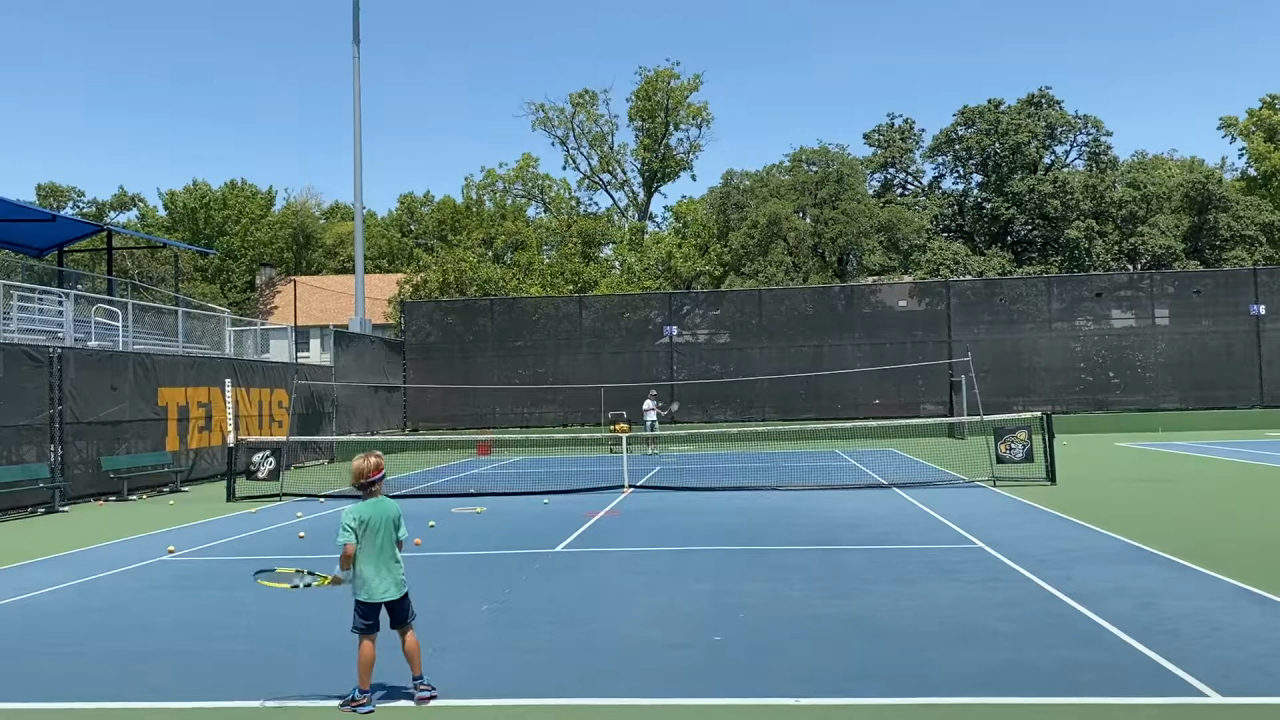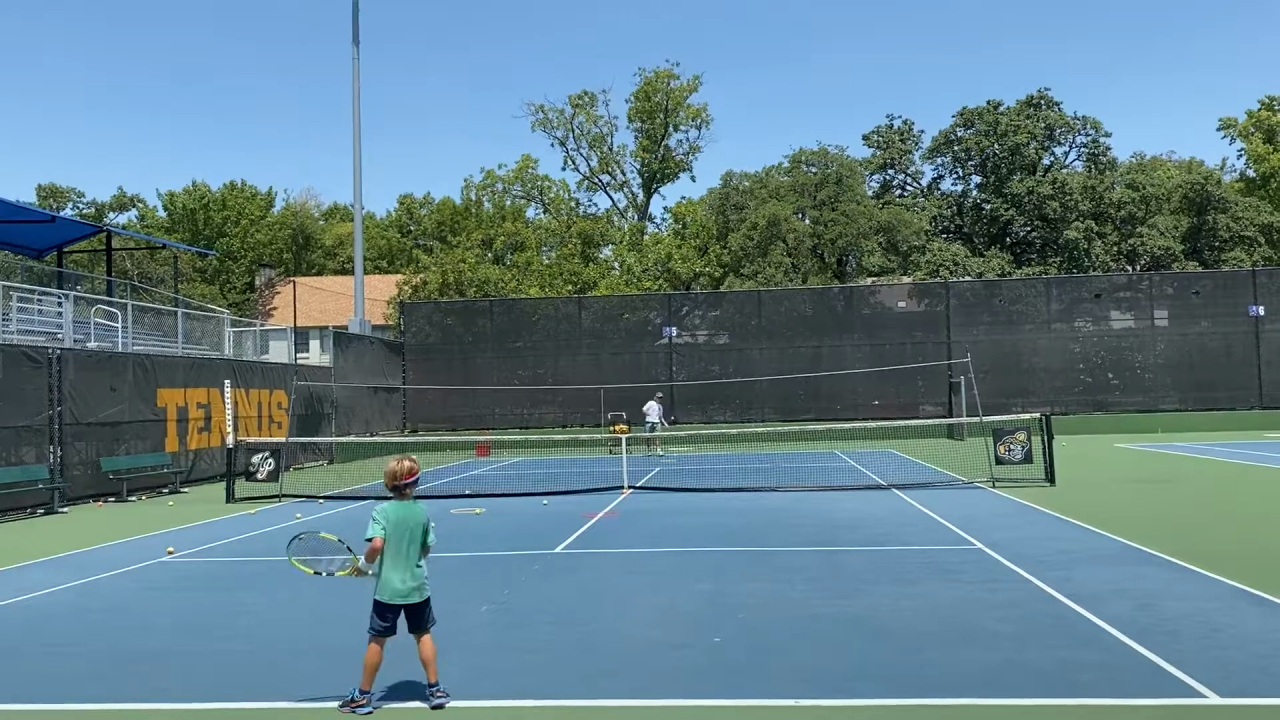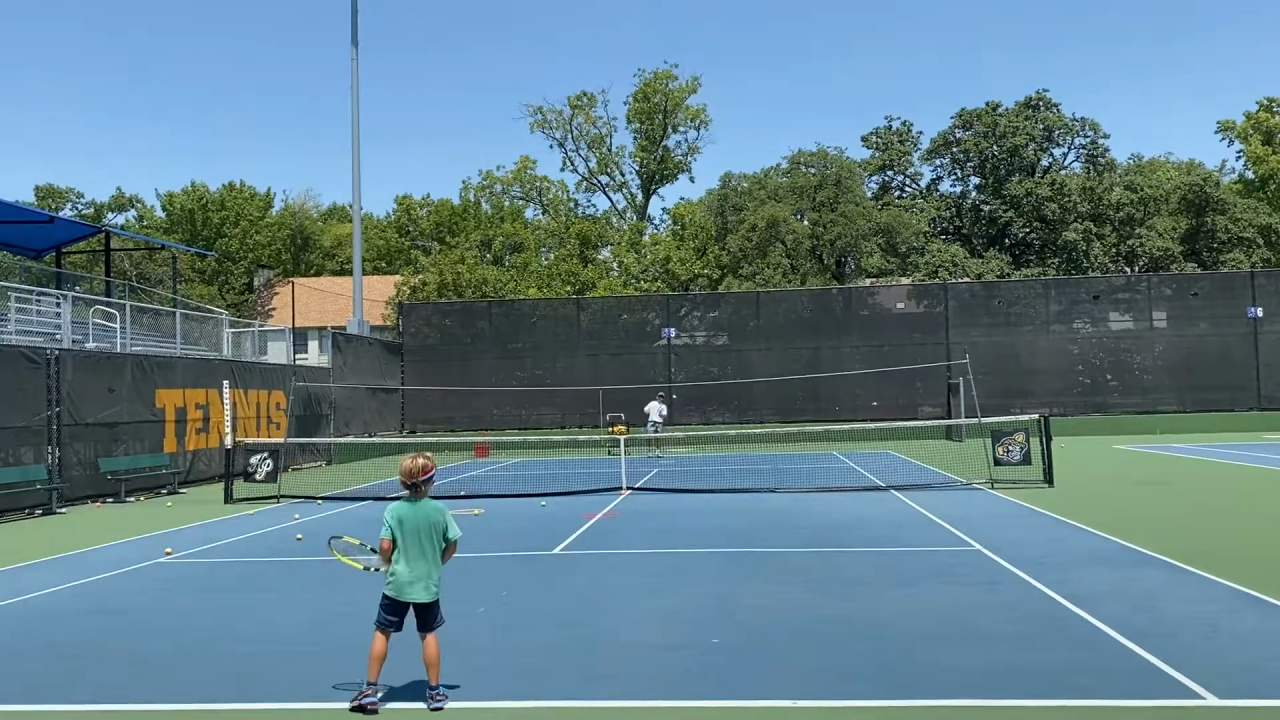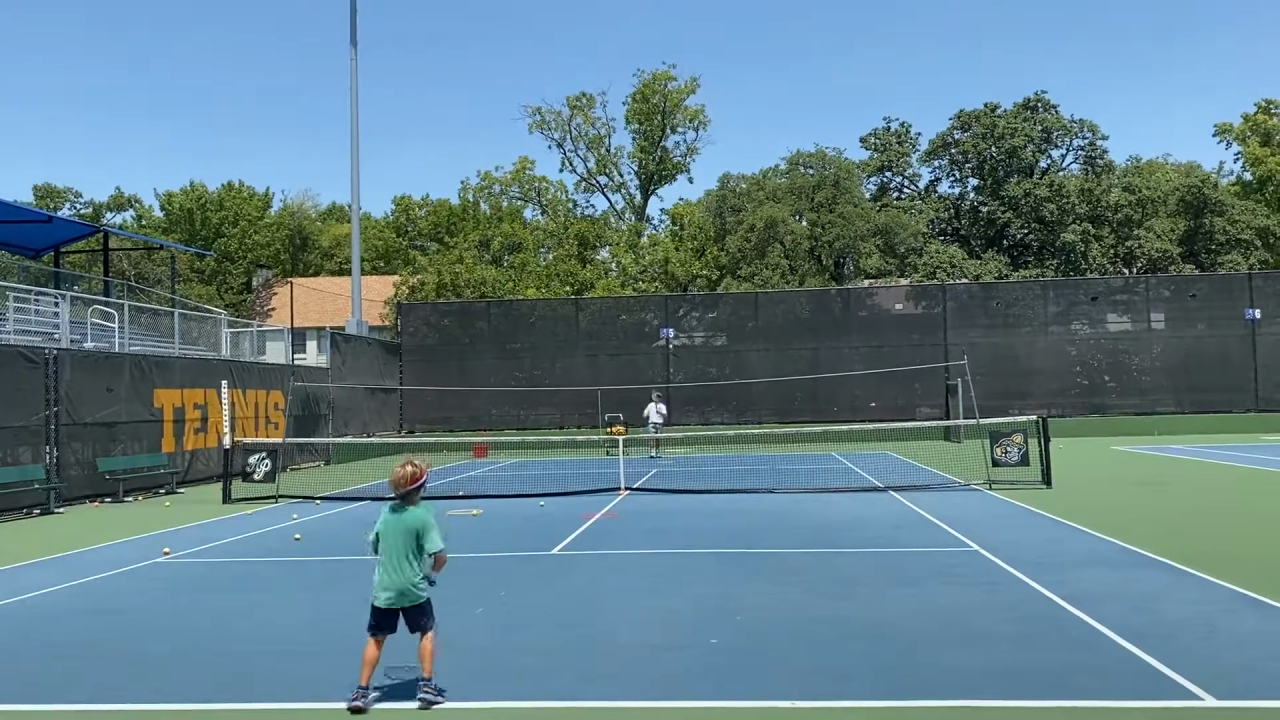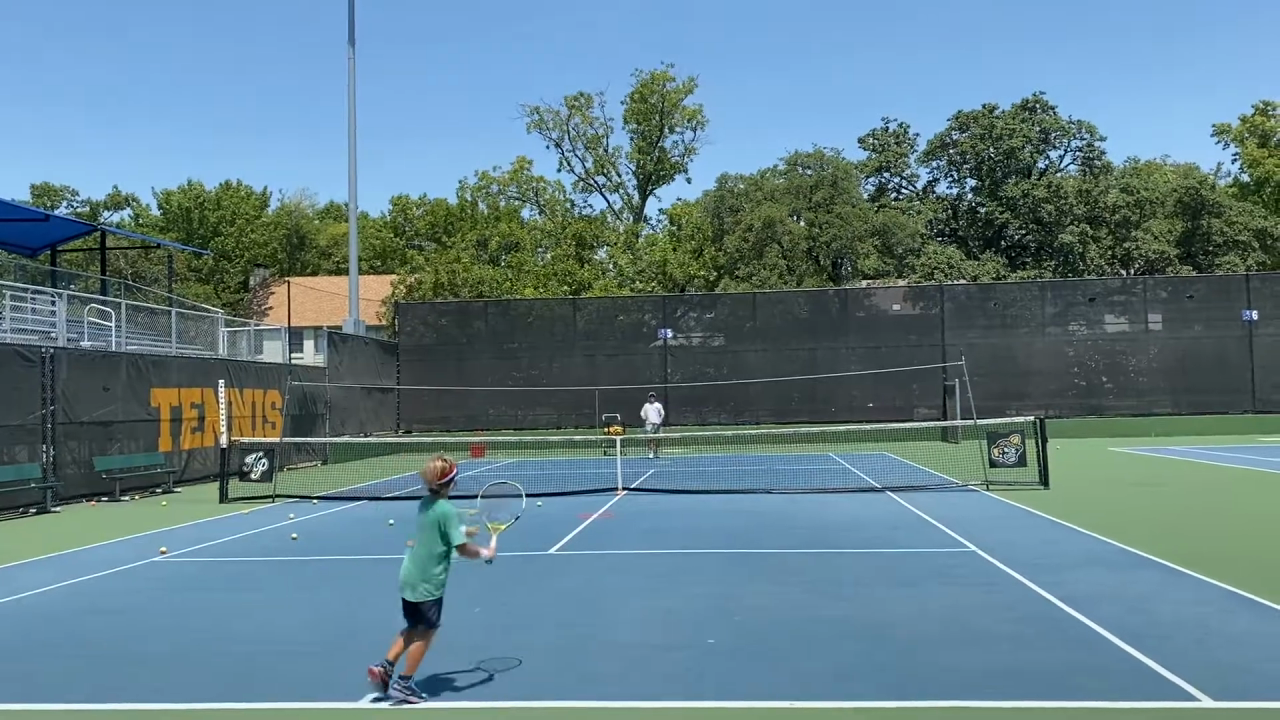
dt=0.3s
person 1, frame 1
left shoulder: (352, 512)
right shoulder: (394, 507)
left elbow: (349, 552)
right elbow: (400, 544)
left wrist: (341, 575)
left hip: (367, 586)
right hip: (395, 582)
left knee: (367, 638)
right knee: (406, 630)
left ankle: (363, 696)
right ankle: (420, 684)
person 1, frame 2
left shoulder: (381, 511)
right shoulder: (423, 512)
left elbow: (376, 546)
right elbow: (426, 550)
left wrist: (364, 565)
left hip: (388, 588)
right hip: (418, 587)
left knee: (377, 641)
right knee: (423, 636)
left ankle: (363, 696)
right ankle: (435, 690)
person 1, frame 3
left shoulder: (394, 510)
right shoulder: (439, 510)
left elbow: (385, 547)
right elbow: (452, 546)
left wrist: (391, 565)
left hip: (397, 584)
right hip: (428, 585)
left knee: (382, 633)
right knee: (428, 636)
left ankle: (370, 689)
right ankle: (435, 692)
person 1, frame 4
left shoulder: (387, 512)
right shoulder: (424, 517)
left elbow: (375, 547)
right elbow: (438, 558)
right wrist: (434, 571)
left hip: (383, 589)
right hip: (412, 589)
left knee: (376, 639)
right knee: (427, 630)
left ankle: (361, 693)
right ankle: (427, 685)
person 1, frame 5
left shoulder: (424, 504)
right shoulder: (448, 511)
right elbow: (463, 549)
left wrist: (462, 530)
right wrist: (486, 551)
left hip: (409, 578)
right hip: (429, 583)
left knee: (414, 627)
right knee: (427, 631)
left ankle: (385, 667)
right ankle: (403, 684)
